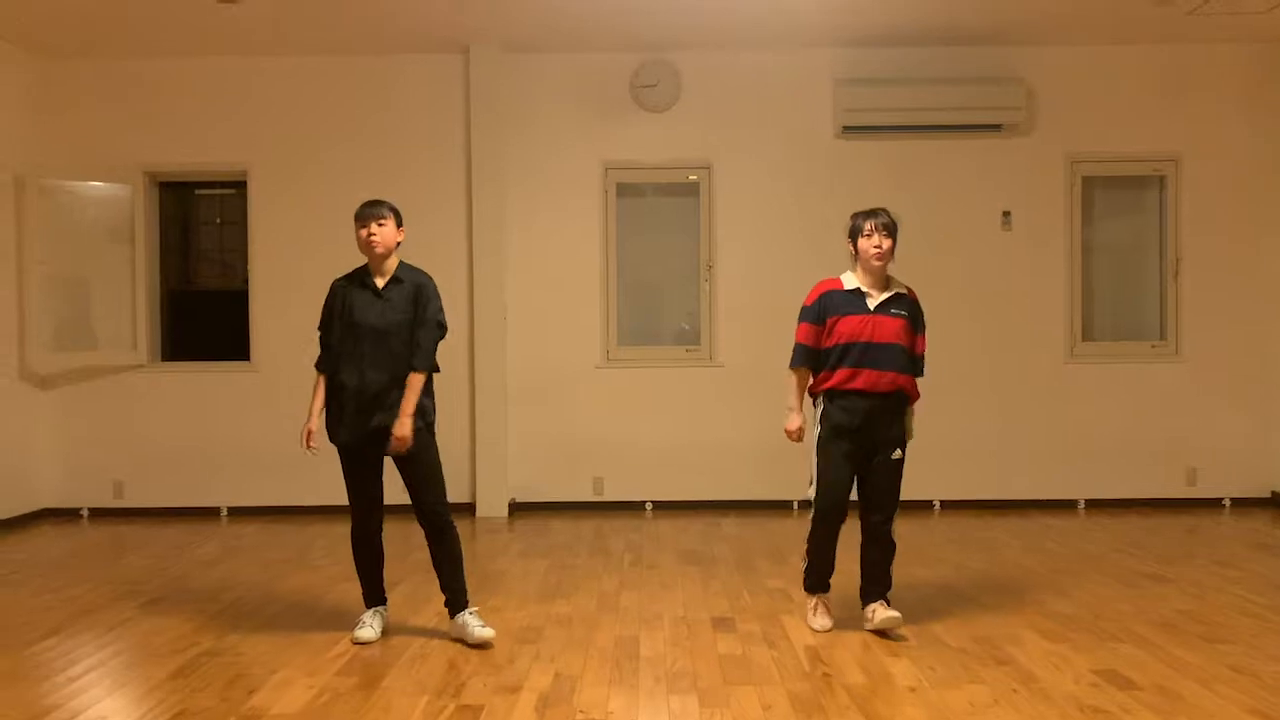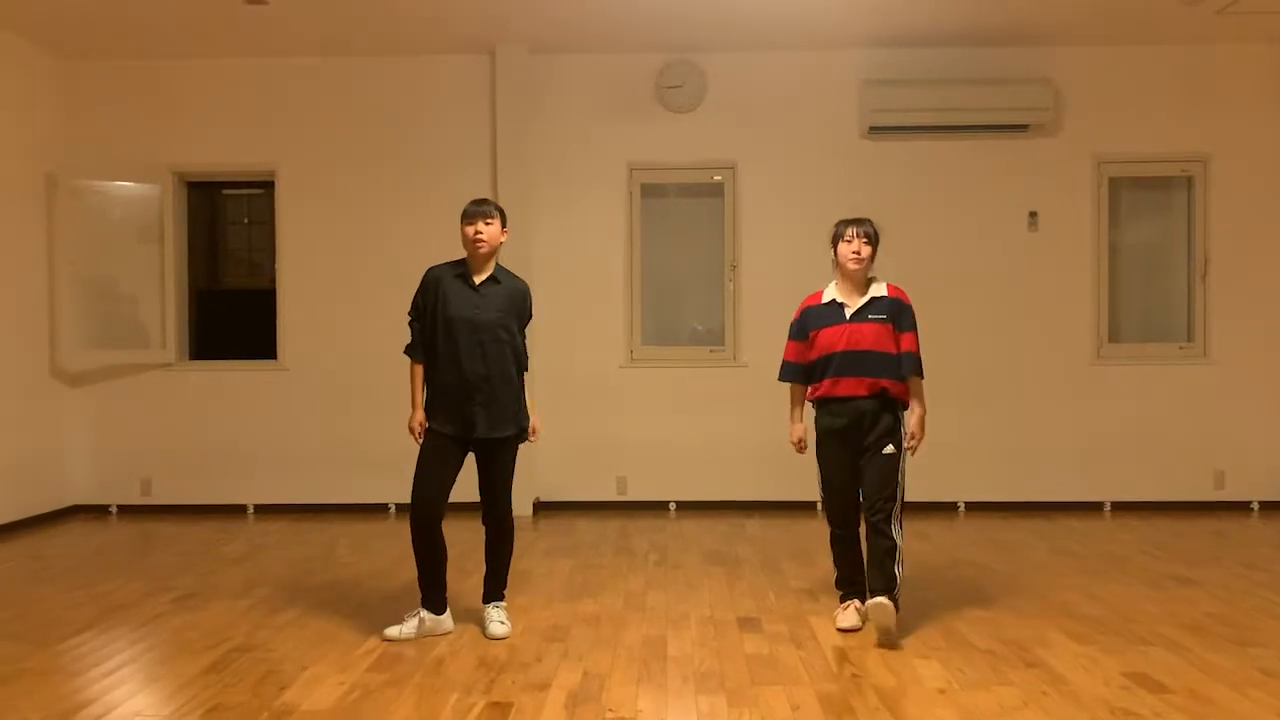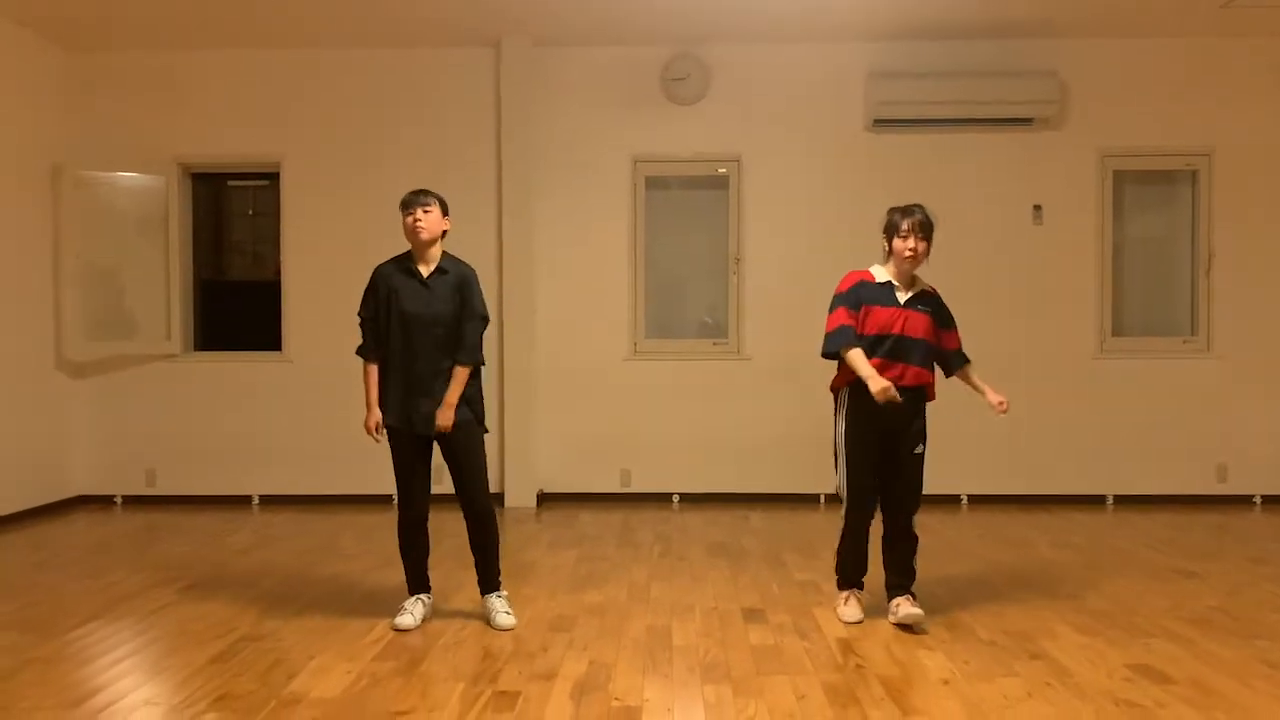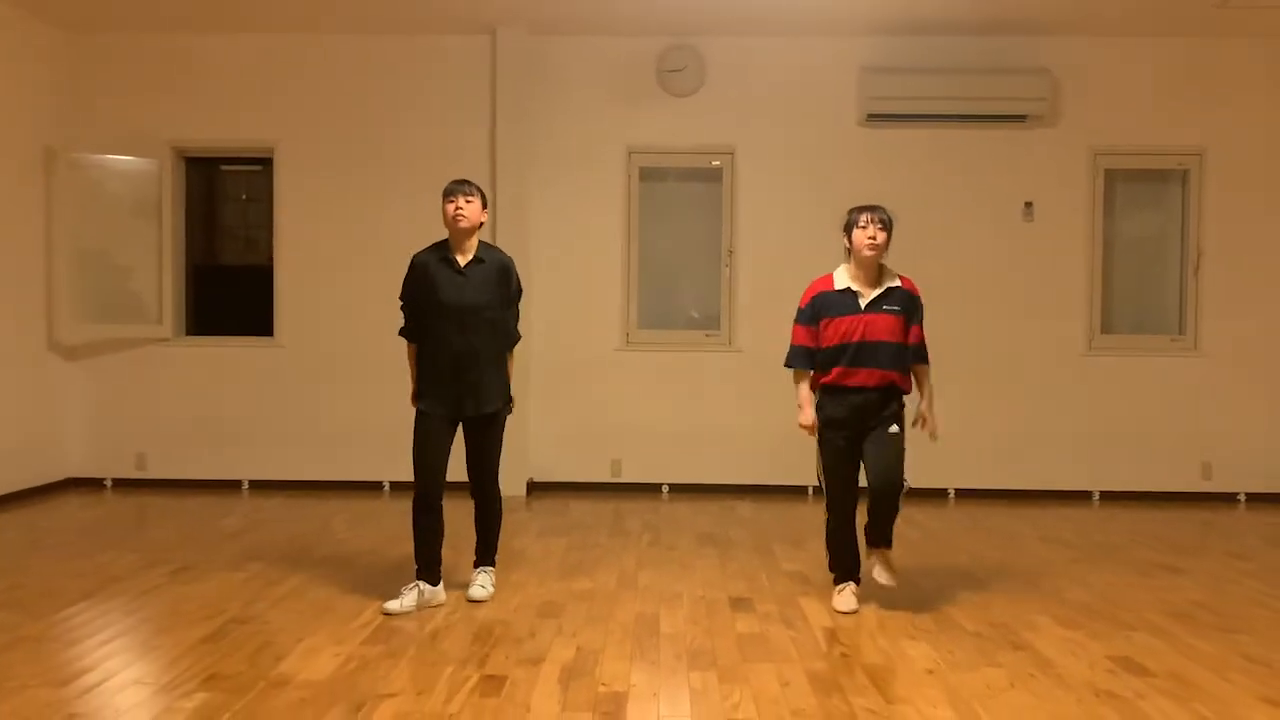
dt=1s
person 1, frame 1
left shoulder: (419, 286)
right shoulder: (342, 290)
left elbow: (423, 358)
right elbow: (327, 359)
left wrist: (407, 415)
right wrist: (315, 414)
left hip: (406, 418)
right hip: (354, 420)
left knee: (435, 513)
right knee: (365, 520)
left ankle: (461, 612)
right ankle: (375, 608)
person 1, frame 2
left shoulder: (515, 290)
right shoulder: (437, 281)
right elbow: (419, 348)
left wrist: (527, 409)
right wrist: (416, 406)
left hip: (499, 418)
right hip: (445, 418)
left knee: (497, 514)
right knee: (424, 511)
left ankle: (494, 603)
right ankle: (434, 610)
person 1, frame 3
left shoulder: (462, 276)
right shoulder: (385, 277)
left elbow: (469, 348)
right elbow: (371, 347)
left wrist: (449, 403)
right wrist: (372, 405)
left hip: (457, 406)
right hip: (403, 409)
left knee: (477, 501)
right knee: (412, 506)
left ankle: (493, 593)
right ankle: (418, 594)
person 1, frame 4
left shoulder: (500, 266)
right shoulder: (423, 264)
left elbow: (509, 334)
right elbow: (412, 331)
left wrist: (505, 385)
right wrist: (415, 383)
left hip: (486, 393)
right hip: (435, 393)
left knee: (484, 485)
right knee: (426, 486)
left ankle: (484, 568)
right ankle: (427, 582)
person 2, frame 1
left shoulder: (907, 302)
right shoulder: (826, 294)
left elbow: (913, 365)
right elbow: (803, 356)
left wrist: (910, 415)
right wrist: (795, 409)
left hip: (888, 414)
right hip: (839, 410)
left knee: (880, 514)
right knee: (829, 505)
left ankle: (875, 602)
right ankle: (816, 593)
person 2, frame 2
left shoulder: (894, 301)
right shoulder: (812, 308)
left elbow: (910, 366)
right elbow: (798, 372)
left wrist: (918, 414)
right wrist: (797, 420)
left hip: (881, 416)
right hip: (832, 418)
left knee: (881, 509)
right knee: (840, 513)
left ankle: (881, 597)
right ankle: (850, 597)
person 2, frame 3
left shoulder: (931, 301)
right shoulder: (857, 285)
left elbow: (953, 358)
right elbow: (844, 340)
left wrist: (986, 392)
right wrist: (872, 378)
left hip: (910, 408)
right hip: (862, 402)
left knee: (902, 506)
right knee: (859, 502)
left ankle: (901, 594)
right ankle: (849, 587)
person 2, frame 4
left shoulder: (904, 294)
right shoulder: (820, 294)
left elbow: (917, 354)
right elbow: (802, 357)
left wrist: (925, 402)
right wrist: (806, 405)
left hip: (884, 405)
right hip: (836, 406)
left knee: (888, 482)
right knee: (840, 498)
left ankle: (879, 548)
right ankle: (845, 580)
